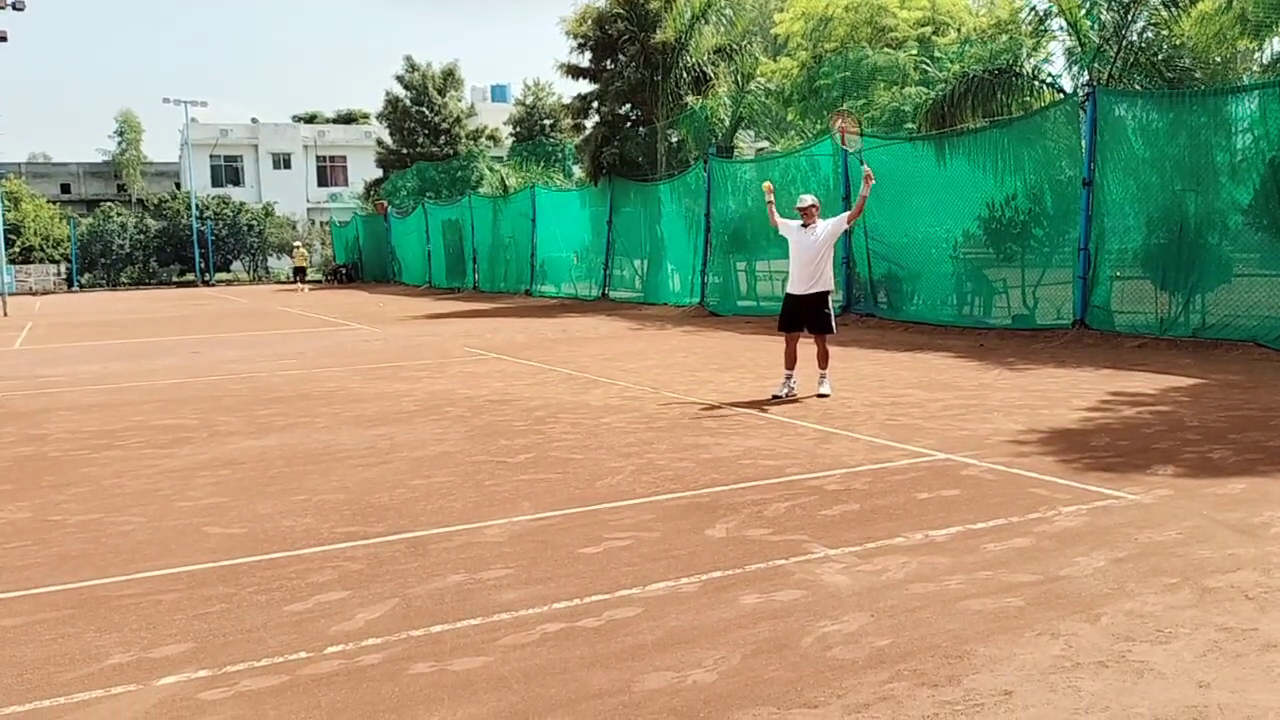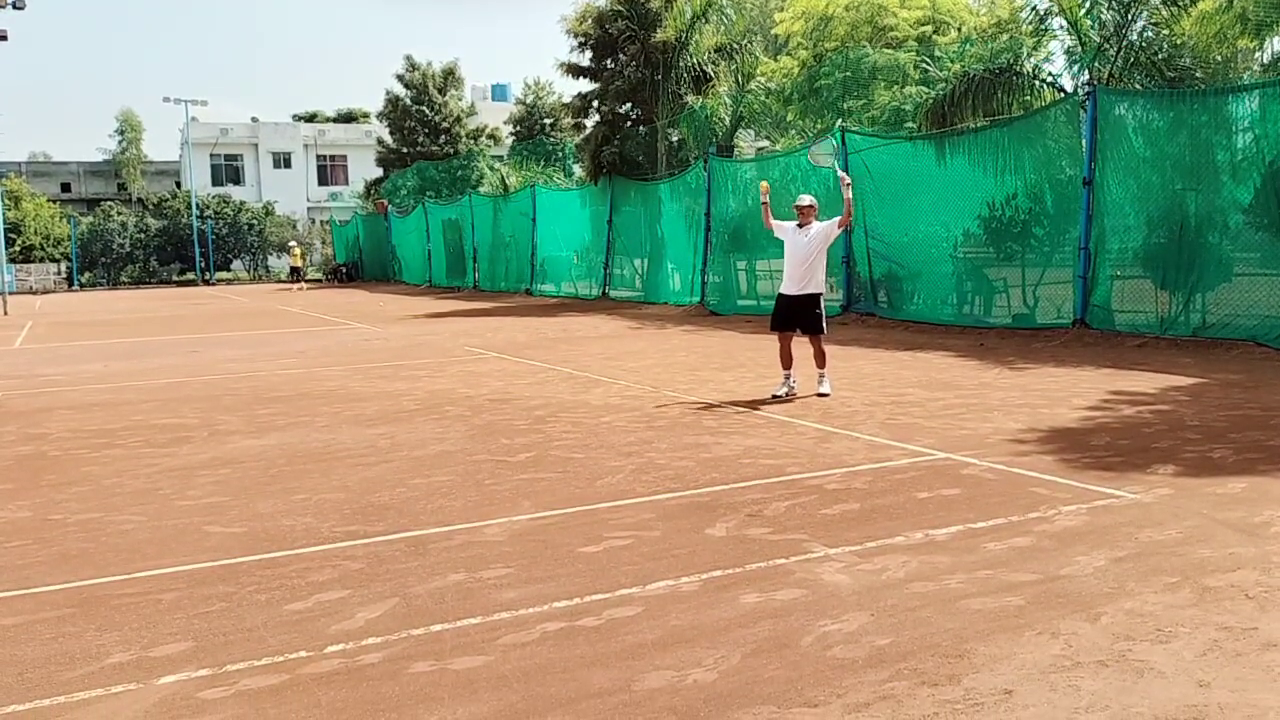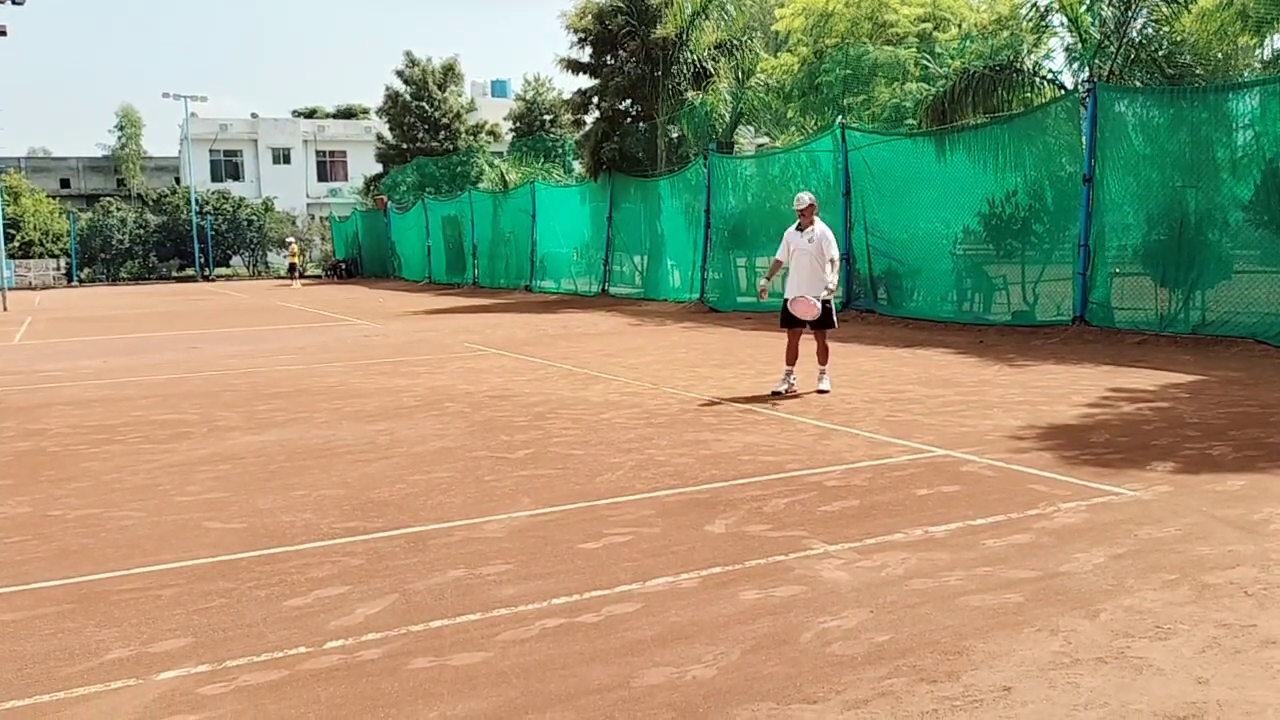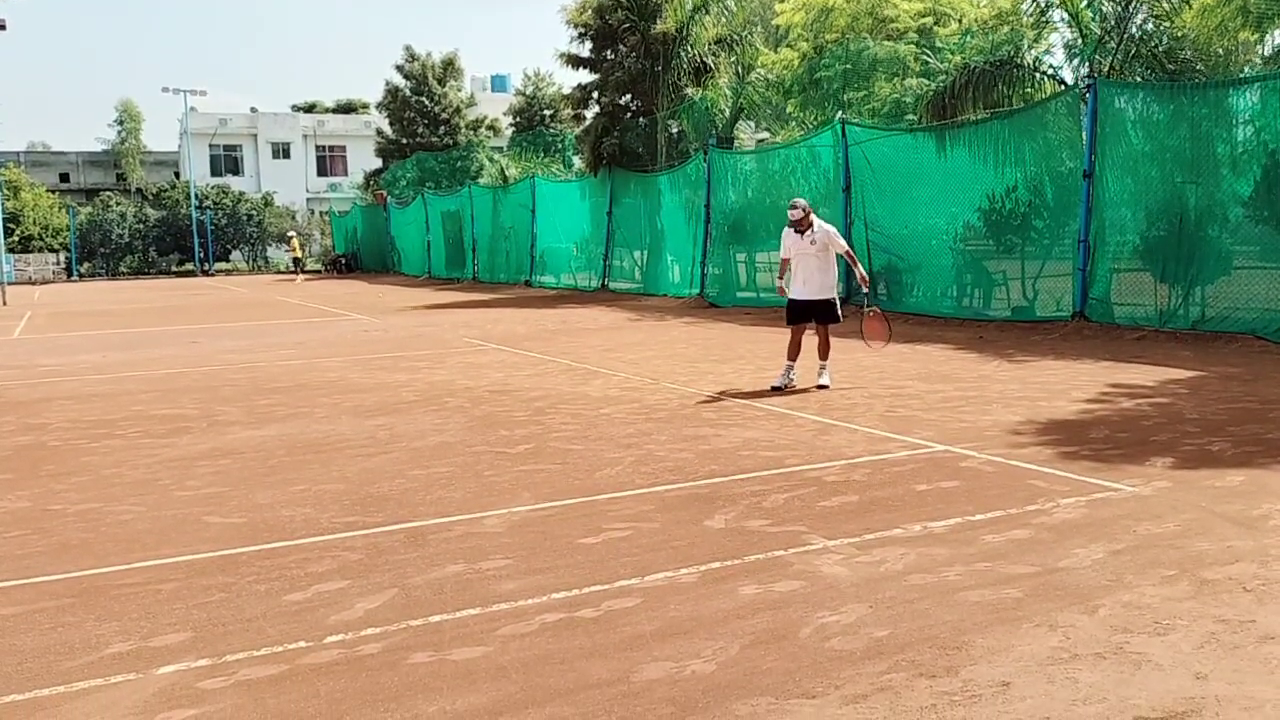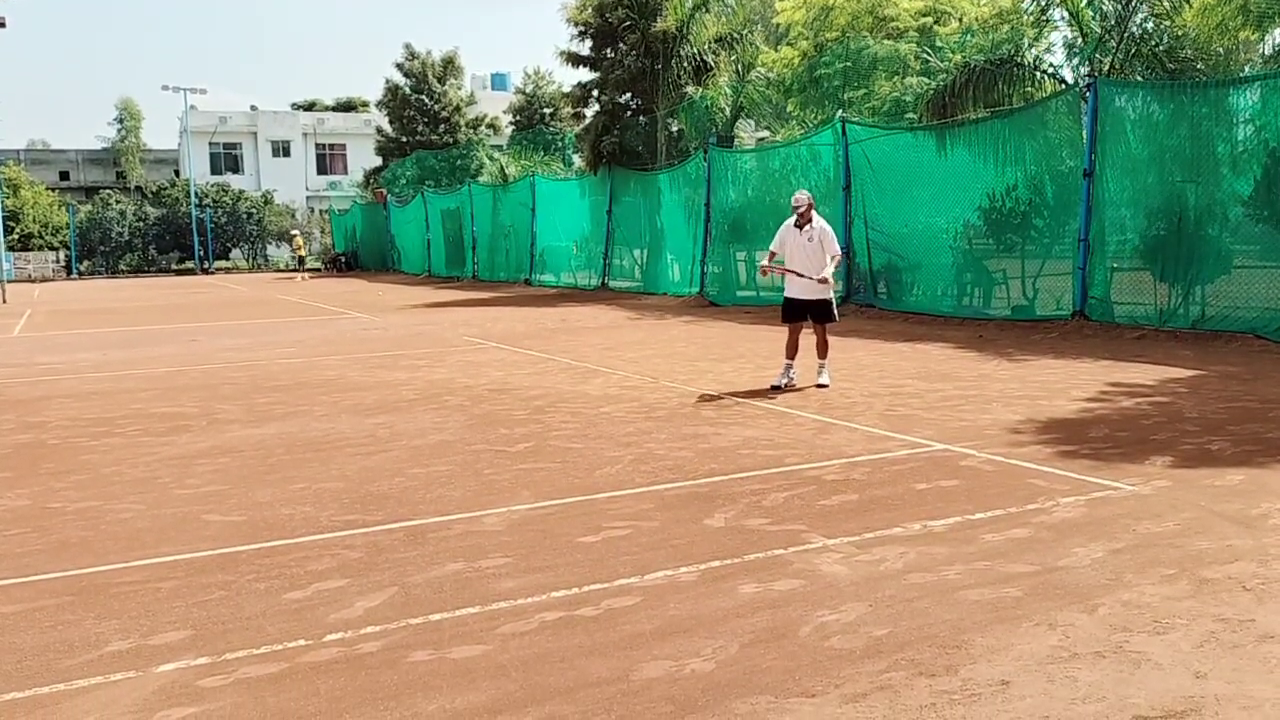
dt=0.5s
person 1, frame 1
left shoulder: (829, 227)
right shoulder: (793, 228)
left elbow: (856, 212)
right elbow: (774, 220)
left wrist: (866, 186)
right wrist: (769, 197)
left hip: (818, 294)
right hip: (794, 294)
left knee: (820, 341)
right knee: (790, 340)
left ankle: (824, 380)
right ankle: (789, 382)
person 1, frame 2
left shoulder: (824, 229)
right shoulder: (789, 228)
left elbow: (847, 217)
right elbow: (768, 223)
left wrist: (847, 189)
right wrist: (764, 198)
left hip: (810, 295)
right hip: (786, 294)
left knee: (816, 341)
right knee: (784, 339)
left ankle: (823, 380)
right ankle: (788, 381)
person 1, frame 3
left shoulder: (823, 232)
right shoulder: (791, 232)
left elbow: (834, 259)
right elbow: (779, 260)
left wrist: (833, 280)
right wrist: (766, 280)
left hip: (818, 295)
right hip: (794, 295)
left knee: (820, 337)
right knee: (792, 337)
left ankle: (823, 376)
right ankle: (789, 378)
person 1, frame 4
left shoulder: (826, 231)
right shoulder: (788, 232)
left elbow: (845, 251)
right elbow: (785, 258)
left wrist: (858, 270)
right wrist: (780, 280)
left hip: (824, 293)
right hip: (797, 293)
left knee: (823, 333)
right knee: (796, 333)
left ankle: (823, 372)
right ankle: (788, 373)
person 1, frame 5
left shoulder: (823, 228)
right shoulder: (787, 226)
left elbow: (836, 255)
right elbow: (775, 249)
left wrist: (829, 271)
right wrist: (766, 262)
left hip: (819, 292)
right hip: (793, 291)
left knee: (820, 332)
right knee: (793, 332)
left ankle: (823, 371)
right ankle: (788, 373)
